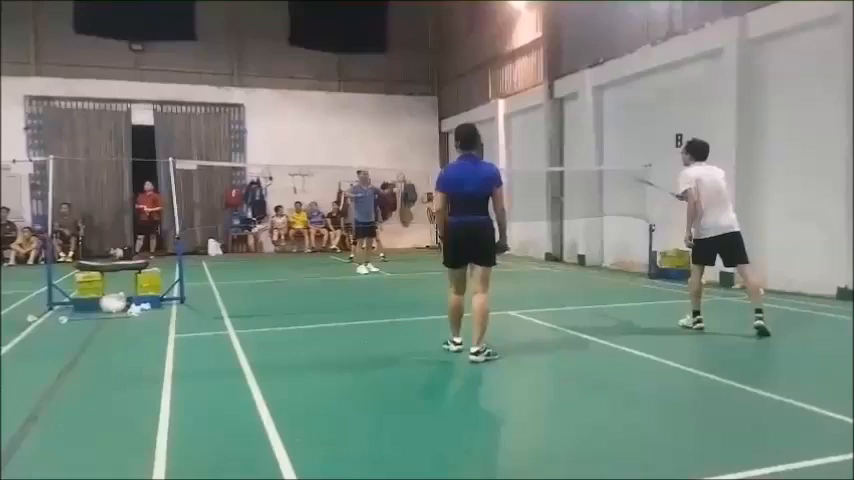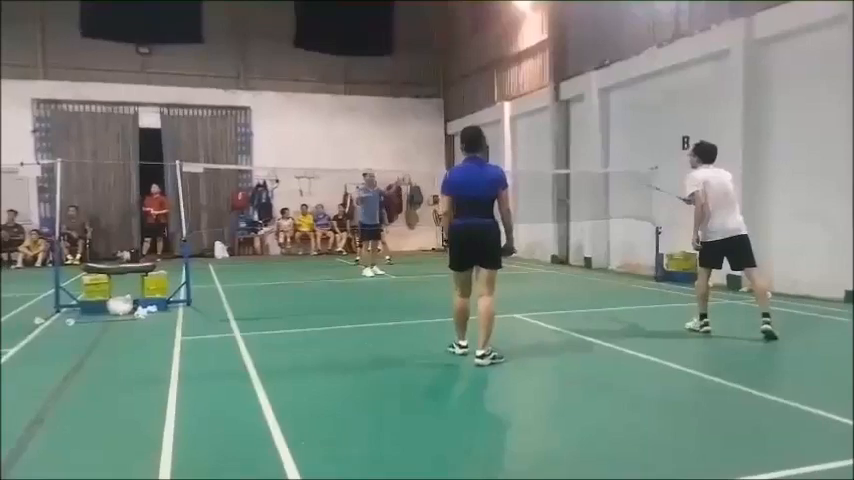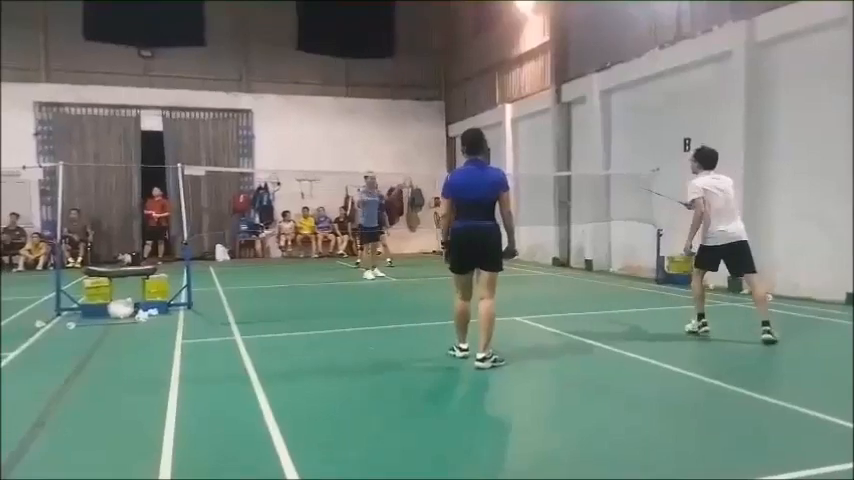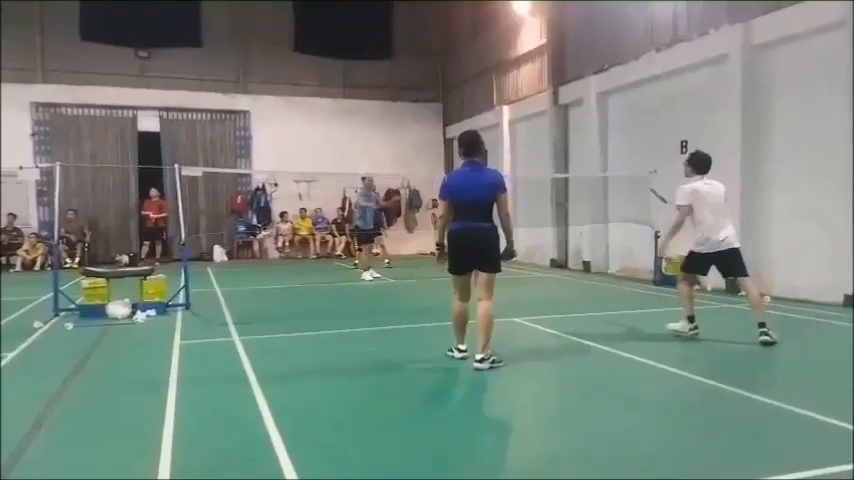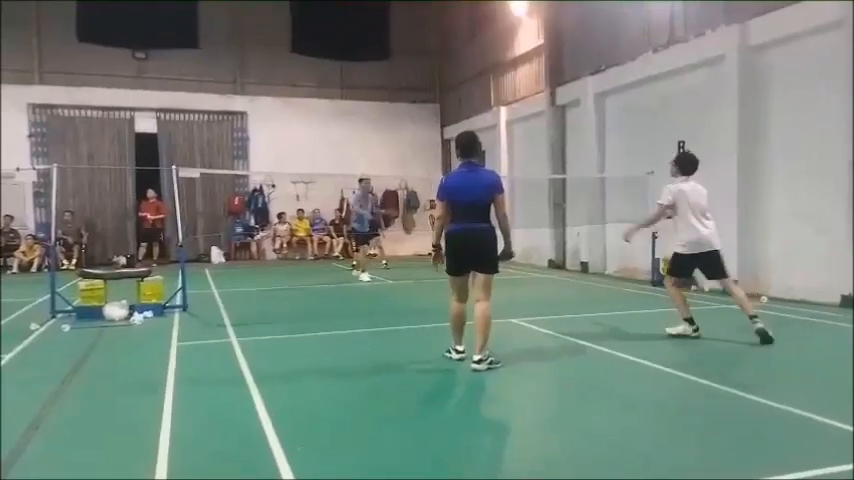
dt=0.1s
person 1, frame 1
left shoulder: (447, 172)
right shoulder: (491, 171)
left elbow: (439, 210)
right elbow: (500, 208)
left wrist: (445, 235)
right wrist: (503, 236)
left hip: (455, 232)
right hip: (482, 232)
left knee: (456, 290)
right knee: (481, 291)
left ankle: (455, 339)
right ankle: (477, 348)
person 1, frame 2
left shoulder: (452, 175)
right shoulder: (496, 173)
left elbow: (445, 213)
right elbow: (505, 210)
left wrist: (450, 239)
right wrist: (509, 239)
left hip: (460, 235)
right hip: (487, 234)
left knee: (461, 293)
right knee: (486, 294)
left ankle: (461, 342)
right ankle: (483, 351)
person 1, frame 3
left shoulder: (453, 178)
right shoulder: (497, 176)
left elbow: (445, 215)
right elbow: (506, 213)
left wrist: (445, 243)
right wrist: (512, 242)
left hip: (461, 237)
right hip: (488, 237)
left knee: (462, 296)
right knee: (487, 297)
left ankle: (461, 346)
right ankle: (484, 354)
person 1, frame 4
left shoulder: (450, 180)
right shoulder: (494, 178)
left elbow: (443, 216)
right elbow: (504, 214)
left wrist: (440, 244)
right wrist: (510, 243)
left hip: (458, 238)
right hip: (486, 238)
left knee: (460, 297)
right knee: (485, 298)
left ankle: (460, 347)
right ankle: (482, 355)
person 1, frame 5
left shoulder: (448, 181)
right shoulder: (492, 178)
left elbow: (441, 217)
right elbow: (502, 215)
left wrist: (436, 245)
right wrist: (508, 244)
left hip: (456, 240)
right hip: (483, 239)
left knee: (458, 298)
right knee: (483, 299)
left ankle: (458, 347)
right ankle: (480, 356)
person 2, frame 1
left shoulder: (688, 174)
right shoulder: (718, 172)
left elbow: (693, 202)
left wrist: (688, 230)
left hip: (705, 231)
right hip: (730, 227)
left knee: (696, 272)
right knee: (746, 271)
left ankle: (695, 317)
right ankle: (759, 316)
person 2, frame 2
left shoulder: (695, 176)
right shoulder: (726, 174)
left elbow: (701, 205)
left wrist: (695, 233)
left hip: (713, 234)
right hip: (737, 231)
left knee: (703, 275)
right knee: (753, 275)
left ankle: (702, 320)
right ankle: (766, 320)
person 2, frame 3
left shoulder: (696, 183)
right shoulder: (727, 181)
left elbow: (699, 212)
left wrist: (689, 239)
left hip: (713, 239)
right hip: (737, 236)
left knee: (697, 275)
right knee: (754, 282)
left ankle: (700, 321)
right ankle: (766, 327)
person 2, frame 4
left shoulder: (686, 189)
right shoulder: (719, 187)
left elbow: (681, 219)
left wrist: (666, 240)
left hip: (704, 245)
right hip: (729, 243)
left knee: (684, 281)
right knee: (748, 285)
left ankle: (689, 323)
right ankle: (763, 329)
person 2, frame 5
left shoulder: (672, 189)
right shoulder: (699, 189)
left elbow: (657, 216)
left wrist: (635, 228)
left hip: (687, 246)
right hip: (709, 244)
left knee: (671, 283)
right knee: (729, 285)
left ankle: (690, 325)
right ankle: (755, 322)
